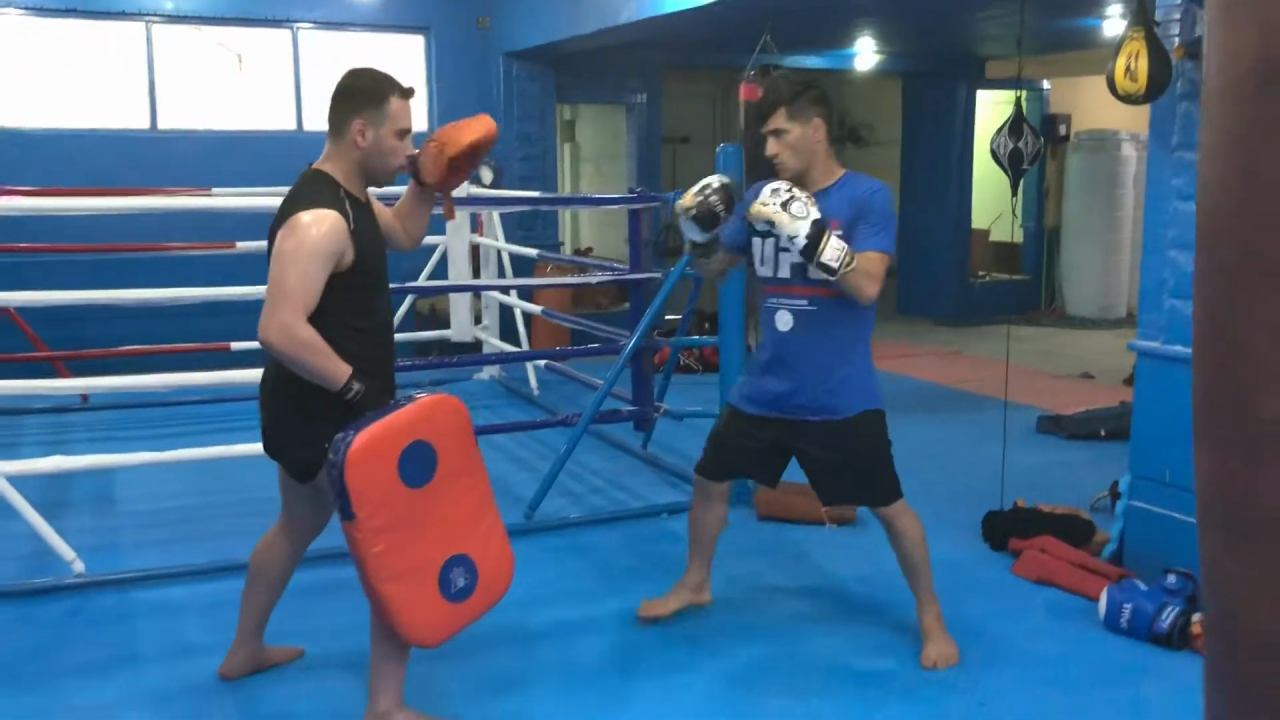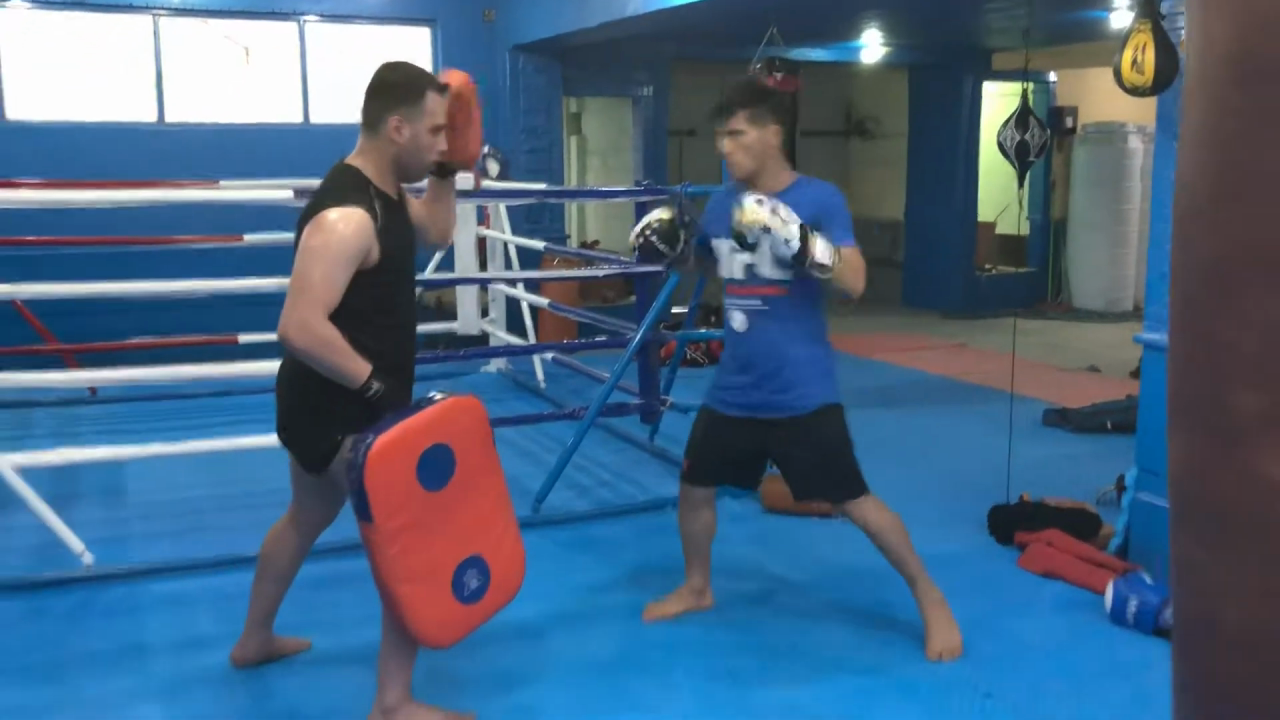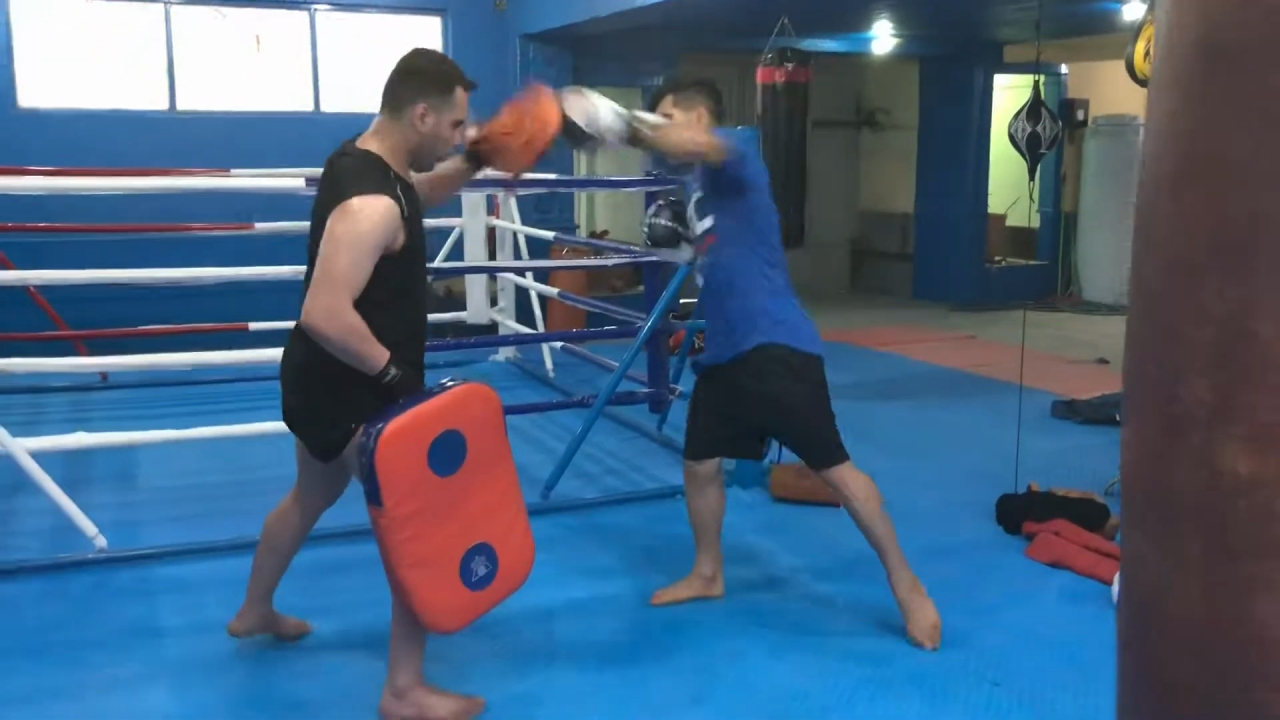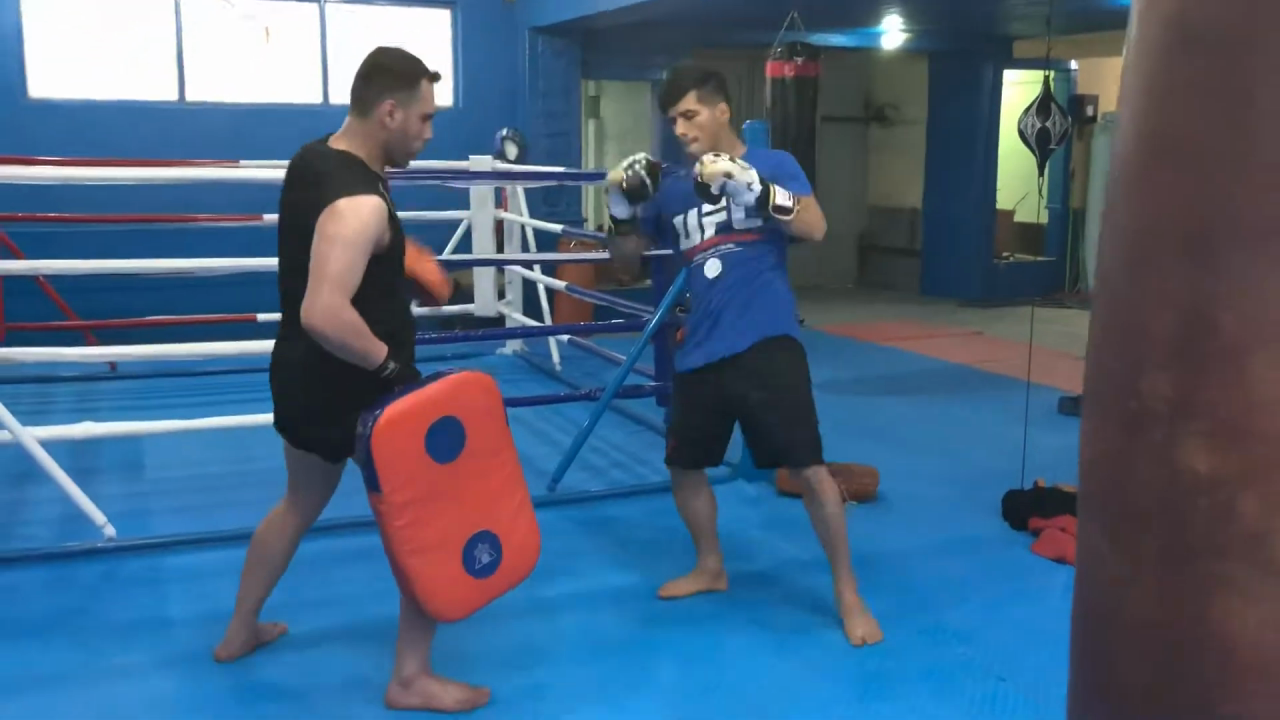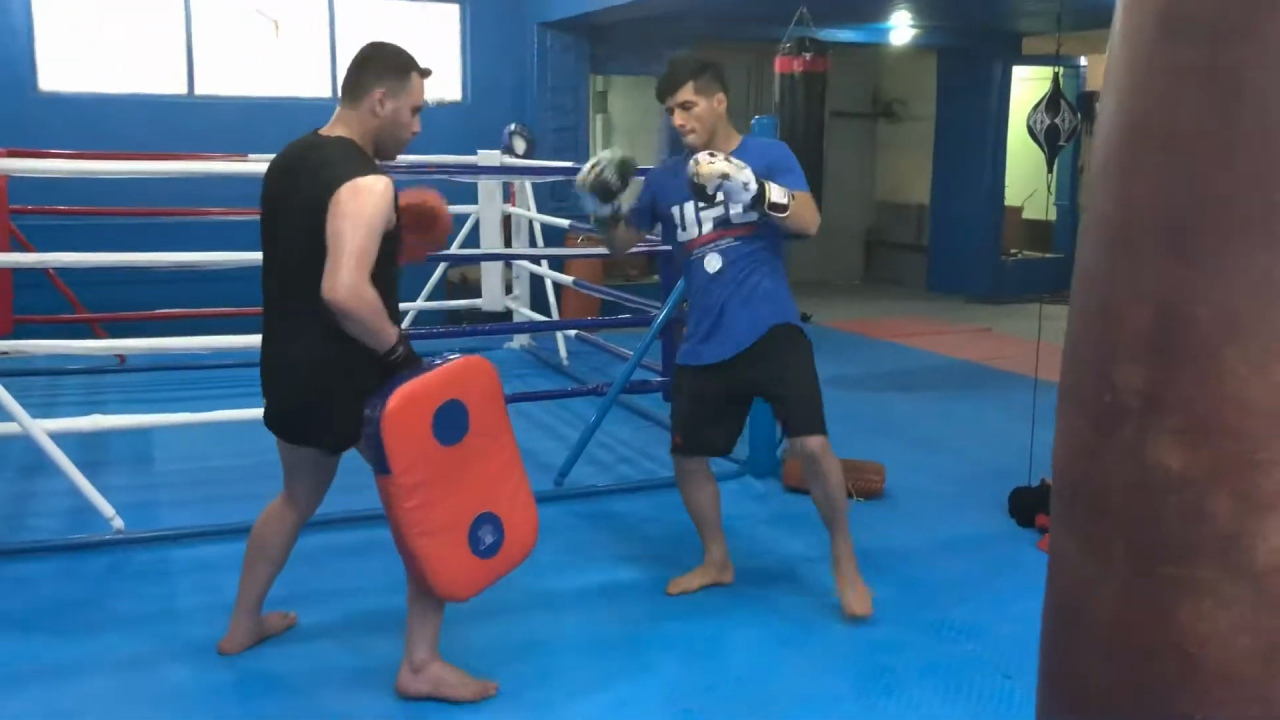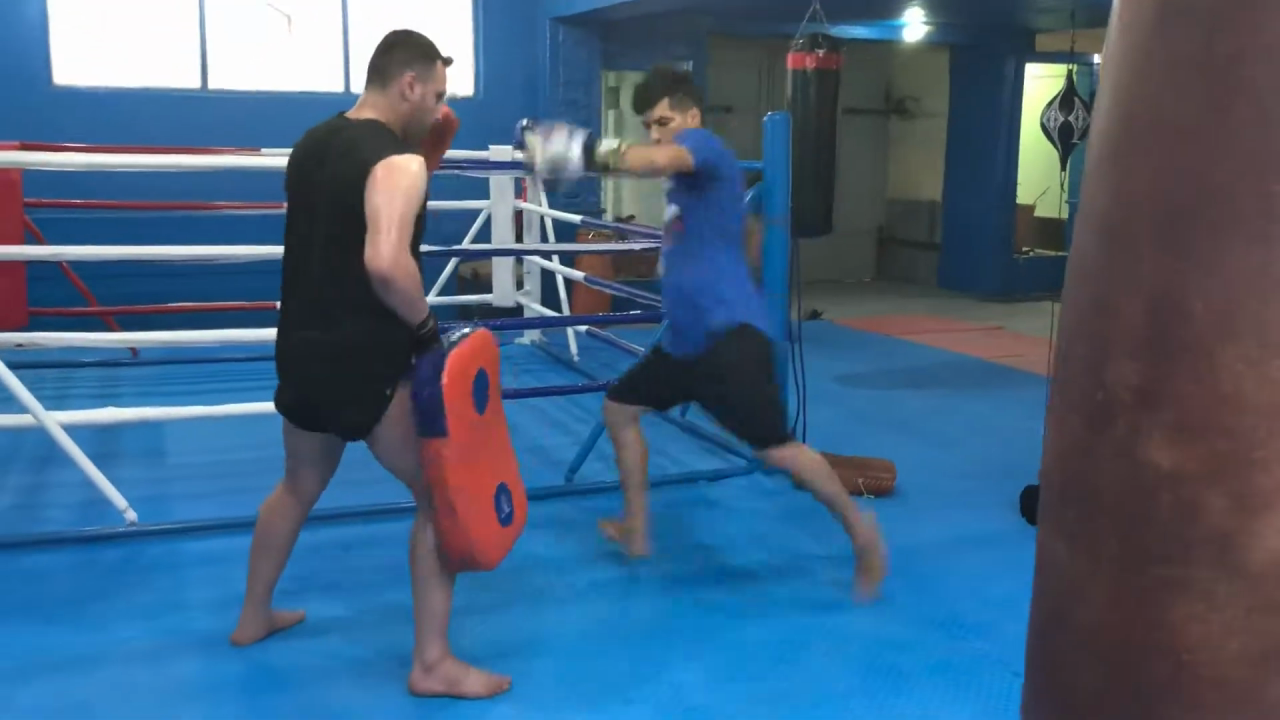
dt=0.2s
person 1, frame 1
left shoulder: (349, 195)
right shoulder: (320, 218)
left elbow: (405, 234)
right elbow: (280, 330)
left wrist: (431, 181)
right wrist: (358, 388)
left hip: (312, 408)
right hip: (329, 413)
left knee: (297, 526)
left ankle: (244, 650)
person 1, frame 2
left shoulder: (380, 190)
right shoulder: (347, 216)
left elbow: (435, 230)
right elbow: (299, 327)
left wrist: (446, 171)
right wrist: (375, 386)
left hip: (326, 402)
right hip: (345, 407)
left knee: (307, 516)
left ankle: (255, 637)
person 1, frame 3
left shoulder: (369, 161)
right shoulder: (370, 201)
left elbow: (425, 190)
right elbow: (322, 314)
left wrist: (472, 160)
right wrist: (392, 373)
left hip: (322, 382)
right hip: (353, 394)
left knee: (310, 497)
left ankle: (255, 611)
person 1, frame 4
left shoulder: (313, 159)
right shoulder: (356, 202)
right elbow: (324, 314)
left wrist: (392, 261)
right wrist: (391, 366)
left hip: (301, 378)
right hip: (352, 384)
left knee: (302, 503)
left ankle: (239, 631)
right ankle: (411, 680)
person 1, frame 5
left shoulder: (290, 160)
right shoulder: (366, 183)
right elbow: (344, 292)
right wrist: (398, 350)
left hip: (287, 367)
right hip: (346, 372)
left knee: (298, 498)
left ankle: (243, 624)
right ankle: (421, 667)
person 1, frame 6
left shoulder: (313, 143)
right shoulder: (399, 162)
right elbow: (385, 262)
right wrist: (425, 325)
left hip: (301, 350)
right hip: (366, 361)
left knee: (298, 488)
left ankle: (253, 617)
right ankle: (433, 665)
person 2, frame 1
left shoulder: (868, 197)
right shoulder: (763, 198)
left elbow: (867, 287)
right elbow: (712, 269)
left wrist: (807, 230)
right wrist: (699, 230)
left hip: (840, 397)
right hip: (765, 387)
left knee: (888, 505)
right knee: (710, 481)
left ankle: (930, 617)
right ankle: (694, 584)
person 2, frame 2
left shoulder: (820, 199)
right shoulder: (721, 203)
left elbow: (853, 281)
left wrist: (793, 236)
left hip: (800, 392)
right hip: (736, 389)
left knee: (855, 502)
right knee: (694, 488)
left ankle: (932, 604)
right ankle: (696, 588)
person 2, frame 3
left shoulder: (734, 152)
right shoulder: (706, 187)
left elbow: (691, 145)
left wrist: (624, 124)
left hip: (774, 344)
right hip: (725, 351)
left knee: (833, 469)
right knee: (699, 465)
left ankle: (906, 585)
right ankle: (707, 573)
person 2, frame 4
left shoulder: (773, 164)
right shoulder: (672, 186)
left elbow: (815, 228)
right elbow: (625, 254)
left wrist: (750, 185)
right wrist: (624, 209)
left hip: (766, 342)
right hip: (700, 353)
left knee: (808, 468)
right knee: (686, 468)
left ankle: (847, 592)
right ankle: (709, 567)
person 2, frame 5
left shoulder: (768, 154)
right shoulder: (665, 179)
left elbow: (808, 222)
right elbow: (620, 244)
left wrist: (744, 183)
right wrist: (601, 203)
left hip: (770, 330)
right hip: (703, 346)
left knee: (812, 445)
right knee: (688, 458)
left ankle: (845, 564)
right ankle: (716, 560)
person 2, frame 6
left shoulder: (703, 146)
right shoulder: (691, 175)
left elbow: (652, 159)
left wrist: (580, 150)
left hip: (727, 331)
right hip: (684, 336)
left knee: (775, 449)
right knee: (619, 408)
left ankle: (858, 530)
right ankle: (635, 526)
